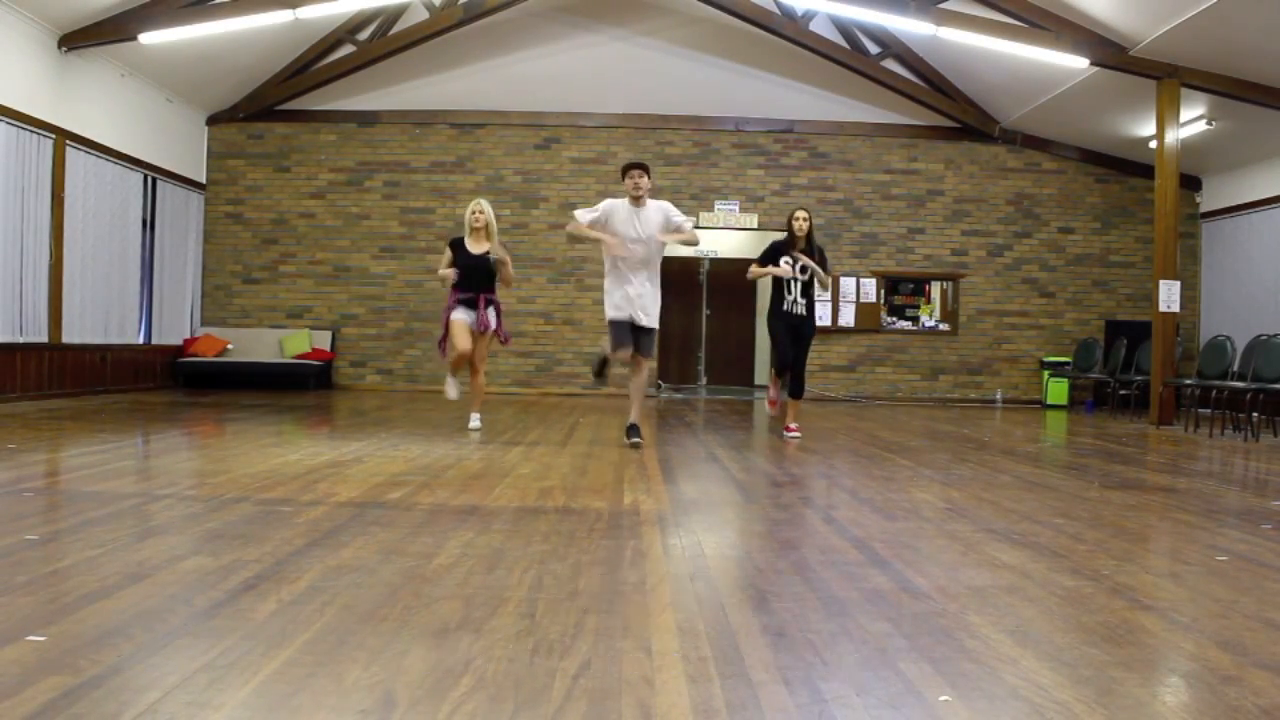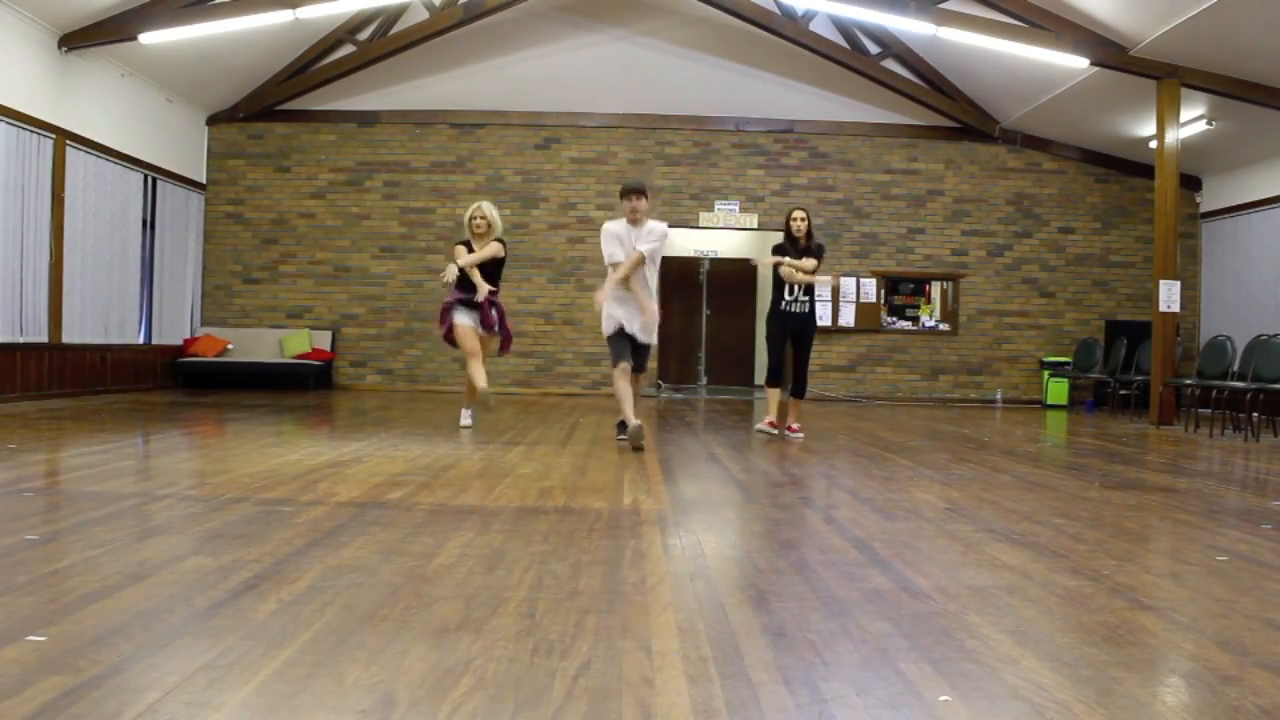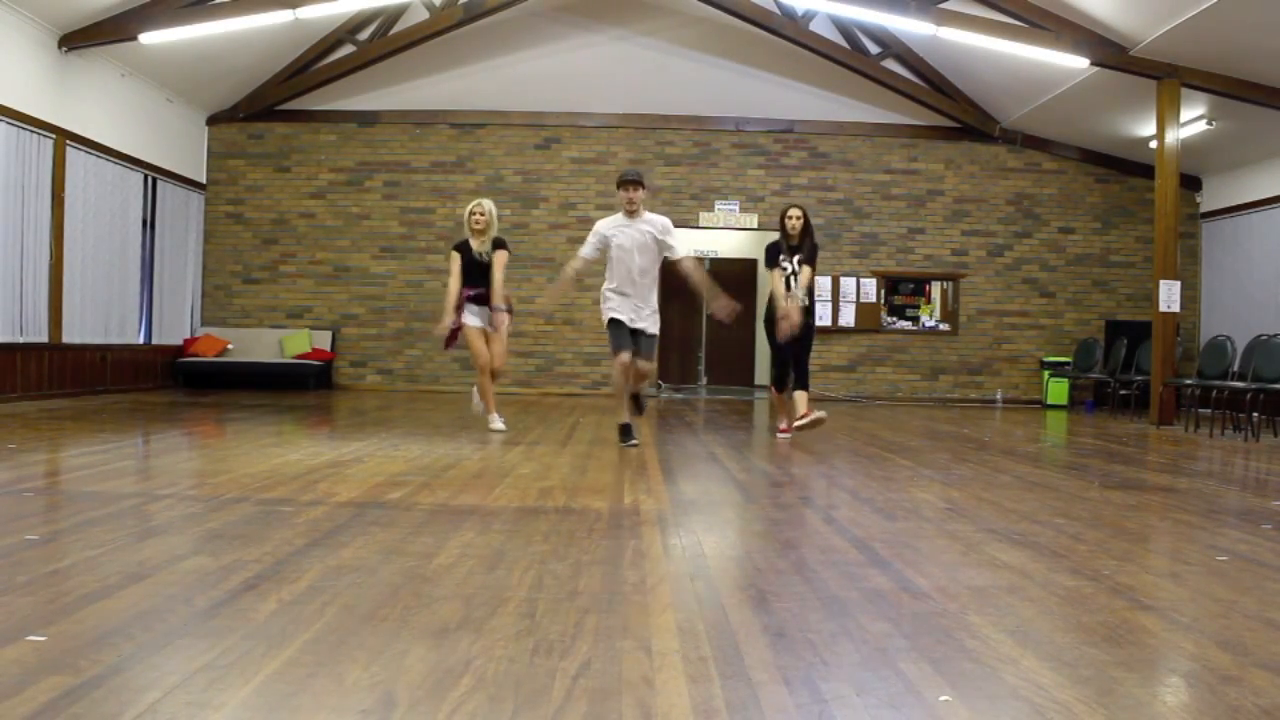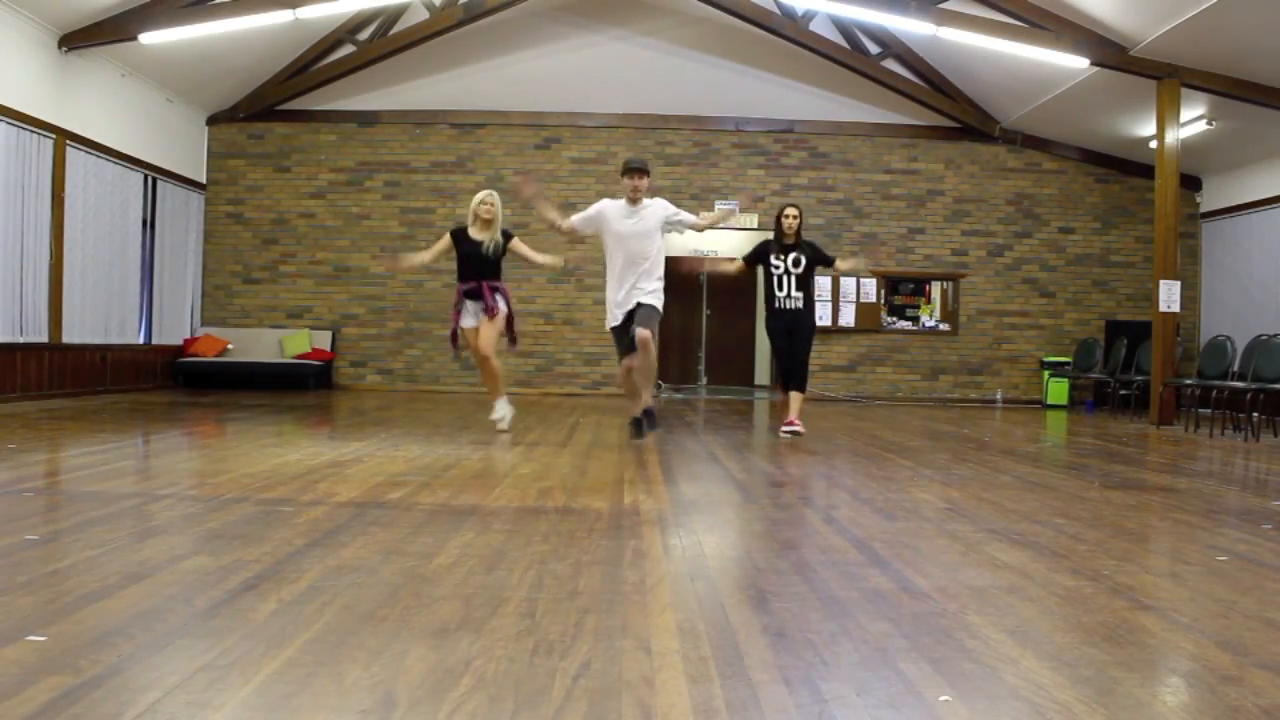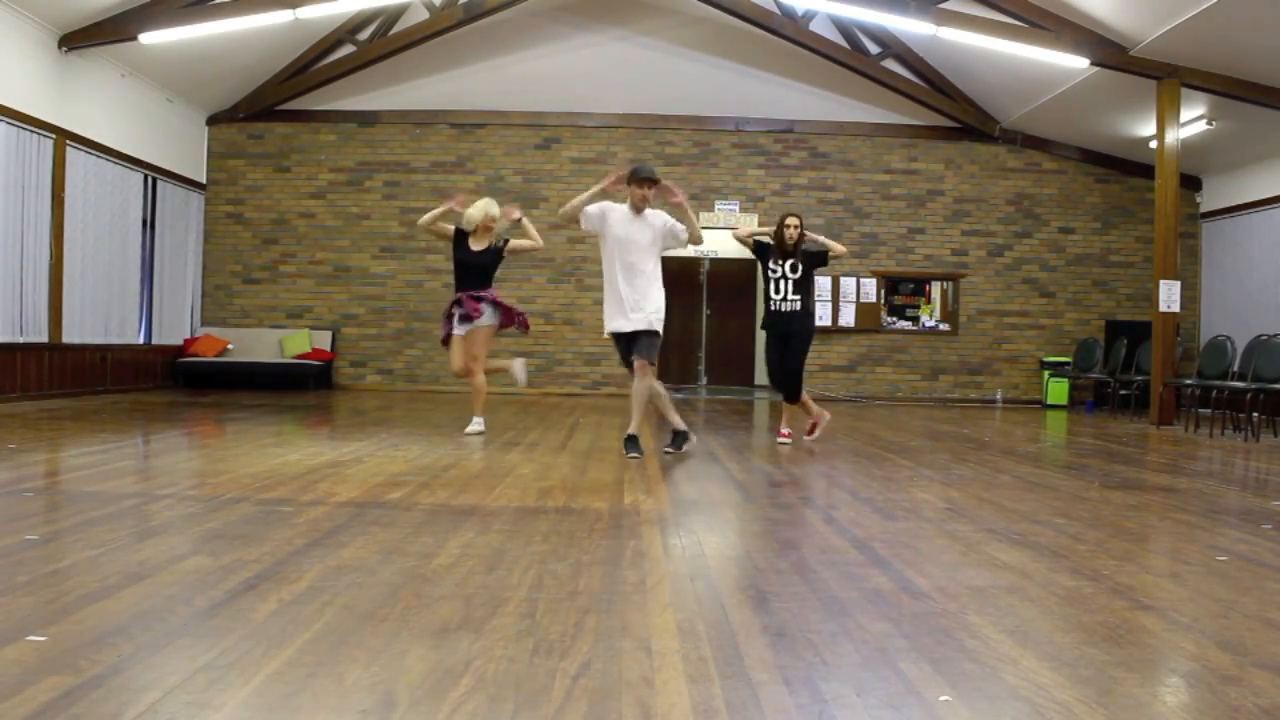
dt=0.2s
person 1, frame 1
left shoulder: (663, 209)
right shoulder: (610, 208)
left elbow: (694, 237)
right elbow: (572, 228)
left wrist: (674, 236)
right wrist: (603, 237)
left hip: (648, 296)
right hip: (620, 293)
left knee: (642, 360)
right knee: (622, 354)
left ankle: (633, 424)
right ankle: (608, 352)
person 1, frame 2
left shoulder: (658, 229)
right shoulder: (611, 229)
left elbow: (635, 261)
right elbow: (618, 269)
left wrist: (608, 286)
right wrist: (643, 302)
left hip: (644, 316)
right hip: (618, 312)
left knee: (636, 374)
right knee: (622, 368)
left ankle: (624, 420)
right ankle: (632, 423)
person 1, frame 3
left shoulder: (660, 223)
right shoulder: (606, 226)
left elbow: (684, 261)
right elbow: (580, 260)
left wrist: (712, 296)
right wrist: (555, 292)
left hip: (646, 306)
right hip: (617, 304)
left knee: (645, 367)
right knee: (623, 359)
left ankle: (634, 389)
right ankle: (625, 422)
person 1, frame 4
left shoulder: (661, 208)
right shoulder: (605, 210)
left elbow: (699, 224)
right elbow: (564, 227)
left wrist: (730, 212)
right wrist: (538, 203)
left hip: (649, 292)
right hip: (619, 296)
left knee: (644, 338)
right knee: (628, 362)
left ankle: (647, 404)
right ankle: (637, 410)
person 1, frame 5
left shoulder: (661, 220)
right shoulder: (607, 212)
left elbow: (693, 239)
right elbow: (565, 215)
left wrist: (683, 207)
right wrist: (599, 189)
left hip: (649, 308)
right hip: (618, 311)
left knee: (644, 367)
right knee: (642, 374)
left ankle: (632, 434)
right ankle: (678, 428)
person 2, frame 1
left shoulder: (497, 249)
right shoulder: (455, 244)
left elbow: (508, 282)
right elbow: (442, 270)
left wrist: (504, 262)
right wrist: (445, 274)
left hip: (485, 309)
right hip: (460, 307)
left knee: (478, 366)
right knee: (463, 350)
left ankle: (475, 414)
right ankle: (452, 375)
person 2, frame 2
left shoulder: (498, 244)
right shoulder: (461, 245)
left elbow: (477, 257)
right elbow: (466, 262)
left wrist: (455, 266)
right wrist: (480, 283)
left hip: (487, 310)
right hip: (463, 308)
left knee: (475, 356)
right knee: (472, 351)
left ankle: (466, 410)
right ankle: (482, 388)
person 2, frame 3
left shoulder: (498, 244)
right shoulder: (460, 246)
left elbow: (498, 277)
right elbow: (454, 279)
left wrist: (501, 308)
right wrist: (448, 314)
left hip: (495, 307)
right hip: (469, 307)
left knee: (497, 366)
right knee: (481, 363)
left ankle: (480, 389)
right ankle: (493, 415)
person 2, frame 4
left shoulder: (502, 236)
right shoulder: (458, 234)
left elbow: (533, 256)
right elbow: (430, 255)
left wrist: (558, 261)
right wrist: (406, 262)
left hip: (493, 299)
right hip: (468, 301)
left knee: (486, 351)
right knee: (482, 361)
left ankle: (500, 400)
right ankle: (501, 402)
person 2, frame 5
left shoulder: (500, 244)
right shoulder: (459, 236)
left elbow: (537, 244)
right elbow: (424, 224)
left wrist: (520, 219)
right wrist: (448, 208)
left hip: (484, 307)
right hip: (460, 309)
left knee: (474, 365)
right knee: (459, 368)
left ankle: (478, 420)
right ankle: (512, 364)
person 3, frame 1
left shoulder: (816, 252)
right shoulder: (777, 247)
left elbow: (826, 286)
right elbow: (751, 272)
left wrist: (816, 268)
right wrist: (770, 270)
left hip: (804, 318)
right hip: (779, 316)
left knee: (798, 369)
right knee: (783, 360)
left ankle: (791, 421)
right ankle: (774, 392)
person 3, frame 2
left shoulder: (816, 249)
right shoulder: (780, 249)
left elbow: (808, 267)
right elbow: (787, 276)
left wrist: (778, 261)
right wrist: (815, 280)
left hip: (804, 318)
right hip: (779, 316)
left knee: (800, 370)
right knee: (775, 364)
left ankle: (793, 422)
right ankle: (771, 419)
person 3, frame 3
left shoulder: (810, 248)
right shoulder: (774, 248)
left elbow: (806, 278)
right elbow: (776, 282)
left wrist: (796, 307)
right wrist: (784, 311)
left hip: (803, 318)
right hip: (779, 317)
left knee: (800, 366)
right knee: (780, 368)
left ankle: (802, 414)
right ankle: (783, 421)
person 3, frame 4
left shoulder: (808, 248)
right shoulder: (766, 247)
left elbow: (838, 265)
right elbow: (736, 266)
left wrist: (856, 265)
right wrist: (712, 266)
left hip: (803, 317)
right hip: (776, 317)
left knee: (799, 365)
right knee: (783, 366)
left ankle: (793, 419)
right ankle: (791, 414)
person 3, frame 5
left shoulder: (807, 256)
right shoulder: (767, 251)
left elbow: (842, 251)
right elbow: (739, 235)
left wrist: (815, 237)
right wrist: (766, 231)
left hip: (801, 325)
right hip: (774, 324)
left knee: (793, 374)
right knee: (777, 377)
left ankle: (785, 426)
right ankle: (815, 413)
